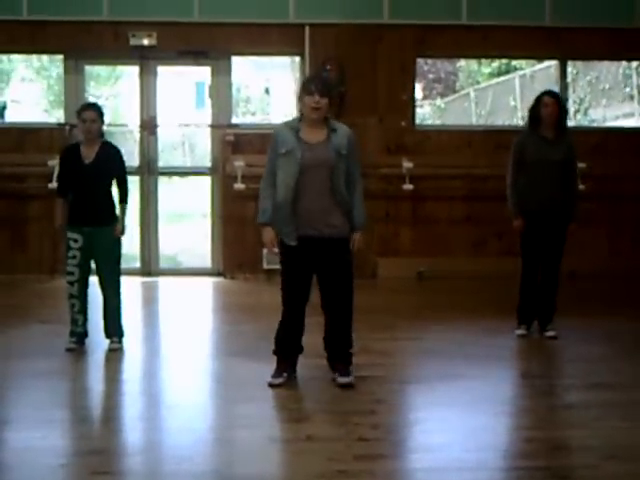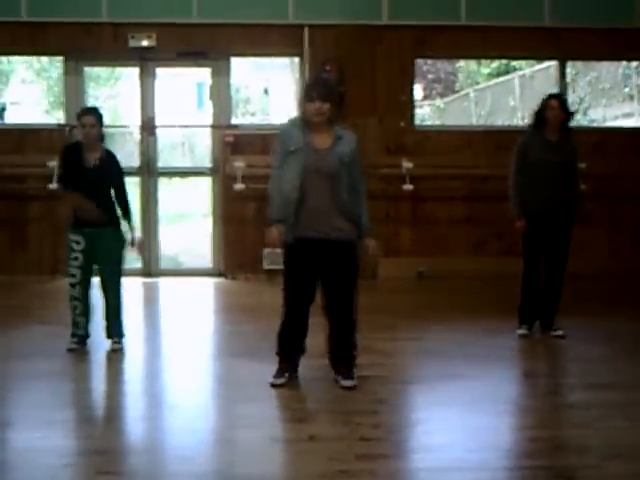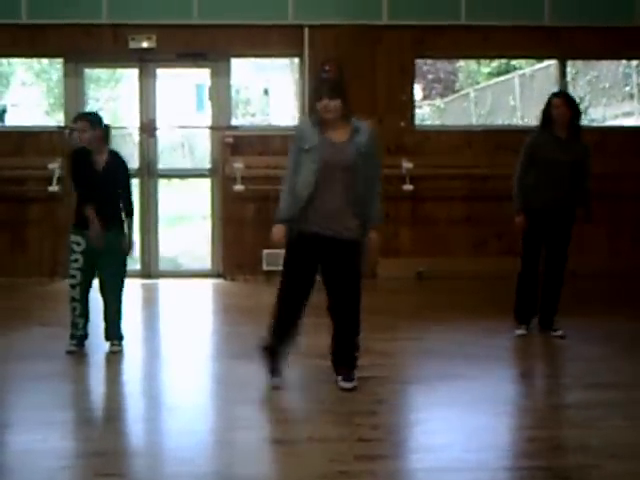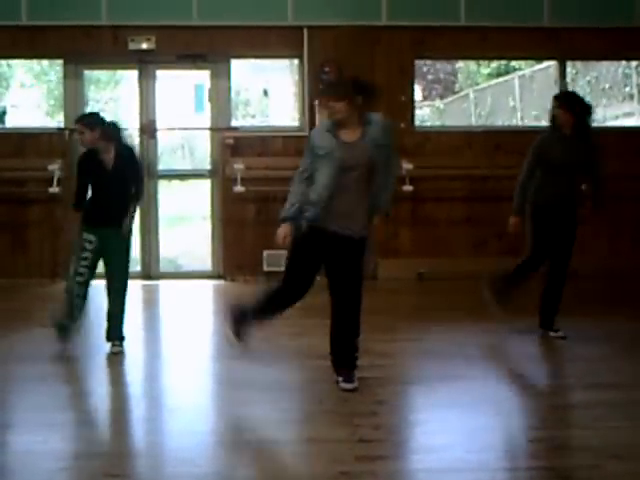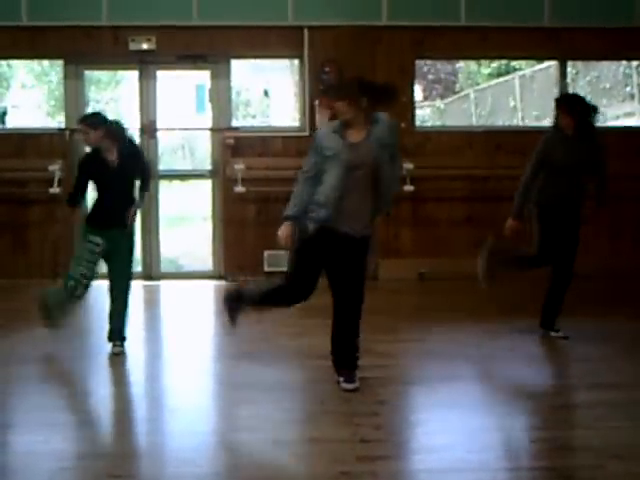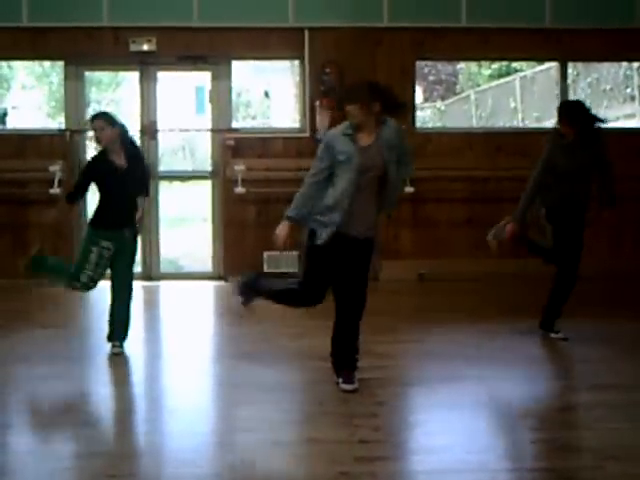
dt=0.1s
person 1, frame 1
left shoulder: (344, 137)
right shoulder: (283, 135)
left elbow: (354, 184)
right elbow: (269, 182)
left wrist: (357, 226)
right wrist: (267, 222)
left hip: (334, 232)
right hip: (294, 232)
left knee: (338, 300)
right knee: (293, 301)
left ankle: (340, 363)
right ankle: (286, 363)
person 1, frame 2
left shoulder: (347, 143)
right shoulder: (290, 133)
left elbow: (357, 188)
right elbow: (278, 180)
left wrist: (366, 232)
right wrist: (275, 221)
left hip: (339, 235)
right hip: (299, 233)
left knee: (341, 303)
right knee: (297, 300)
left ankle: (343, 364)
right ankle: (288, 363)
person 1, frame 3
left shoulder: (364, 134)
right shoulder: (306, 131)
left elbow: (372, 181)
right elbow: (292, 178)
left wrist: (371, 224)
right wrist: (281, 220)
left hip: (346, 233)
right hip: (305, 229)
left knee: (346, 302)
right knee: (292, 294)
left ankle: (345, 365)
right ankle: (274, 352)
person 1, frame 4
left shoulder: (379, 128)
right shoulder: (320, 135)
left elbow: (389, 171)
right elbow: (303, 178)
left wrist: (379, 209)
right wrist: (288, 219)
left hip: (354, 230)
right hip: (315, 223)
left knee: (348, 302)
right knee: (293, 286)
left ankle: (345, 365)
right ankle: (244, 316)
person 1, frame 5
left shoulder: (384, 126)
right shoulder: (326, 136)
left elbow: (393, 168)
right elbow: (307, 178)
left wrist: (381, 206)
right wrist: (290, 219)
left hip: (357, 230)
right hip: (321, 223)
left knee: (349, 302)
right knee: (298, 286)
left ankle: (346, 366)
right ankle: (240, 297)
person 1, frame 6
left shoulder: (391, 131)
right shoulder: (336, 138)
left elbow: (402, 168)
right elbow: (314, 180)
left wrist: (385, 205)
right wrist: (290, 218)
left hip: (362, 232)
right hip: (327, 226)
left knee: (352, 303)
right knee: (310, 291)
left ankle: (345, 367)
right ankle: (256, 285)
person 2, frame 1
left shoulder: (565, 143)
right shoulder: (524, 141)
left elbow: (572, 180)
right elbow: (513, 178)
left wrist: (571, 213)
right wrist: (516, 213)
left hip: (557, 213)
right hip: (531, 212)
left knee: (551, 267)
right knee: (530, 266)
left ankle: (546, 320)
right ankle: (524, 319)
person 2, frame 2
left shoulder: (568, 145)
right shoulder: (528, 142)
left elbow: (572, 181)
right elbow: (516, 179)
left wrist: (573, 213)
right wrist: (519, 213)
left hip: (560, 214)
right hip: (534, 213)
left knee: (557, 266)
right knee: (532, 266)
left ankle: (548, 320)
right ankle: (526, 319)
person 2, frame 3
left shoulder: (578, 144)
right shoulder: (538, 140)
left elbow: (583, 179)
right elbow: (521, 176)
left wrist: (585, 209)
right wrist: (520, 210)
left hip: (562, 212)
right hip: (536, 211)
left knee: (556, 266)
right knee: (530, 264)
left ankle: (548, 320)
right ankle: (523, 318)
person 2, frame 4
left shoulder: (586, 141)
right shoulder: (548, 139)
left elbow: (592, 174)
right elbow: (527, 174)
left wrist: (593, 195)
right wrist: (518, 211)
left hip: (568, 209)
right hip: (543, 206)
left knee: (561, 266)
right knee: (536, 258)
left ankle: (548, 321)
right ankle: (501, 288)
person 2, frame 5
left shoulder: (590, 141)
right shoulder: (551, 141)
left elbow: (598, 171)
right elbow: (530, 177)
left wrist: (599, 197)
right wrist: (516, 214)
left hip: (572, 209)
right hip: (548, 206)
left knee: (565, 268)
right knee: (545, 256)
left ankle: (548, 321)
right ankle: (495, 257)
person 2, frame 6
left shoulder: (593, 143)
right shoulder: (555, 146)
left elbow: (604, 173)
right elbow: (536, 183)
left wrist: (608, 201)
right wrist: (518, 218)
left hip: (578, 209)
right hip: (556, 206)
left knee: (570, 268)
right knee: (562, 256)
left ankle: (548, 322)
person 3, frame 1
left shoulder: (111, 152)
right shoulder: (69, 153)
left elbow: (122, 187)
right elbow: (62, 187)
left wrist: (121, 219)
right wrist: (61, 213)
left hip: (105, 225)
right hip: (77, 226)
left knee: (110, 281)
right knee: (75, 281)
left ankle: (114, 334)
right ankle: (77, 333)
person 3, frame 2
left shoulder: (109, 159)
right shoulder: (70, 153)
left elbow: (120, 196)
right elbow: (68, 185)
left wrist: (131, 230)
right wrist: (81, 204)
left hip: (108, 228)
right hip: (80, 229)
left knee: (111, 283)
right knee: (77, 282)
left ankle: (115, 334)
right ankle: (79, 334)
person 3, frame 3
left shoulder: (116, 161)
right shoulder: (79, 156)
left elbow: (126, 198)
right elbow: (82, 194)
left wrist: (128, 234)
right wrist: (93, 223)
left hip: (113, 230)
right hip: (83, 230)
left knee: (112, 285)
right knee: (77, 284)
left ankle: (114, 337)
right ankle: (77, 335)
person 3, frame 4
left shoulder: (126, 153)
right shoulder: (87, 161)
left elbow: (138, 187)
right elbow: (80, 195)
left wrist: (131, 213)
left hip: (119, 228)
right hip: (93, 228)
left knee: (117, 284)
right knee: (79, 279)
left ankle: (115, 336)
right ankle: (65, 325)
person 3, frame 5
left shoulder: (129, 149)
right shoulder: (89, 162)
left elbow: (144, 178)
right elbow: (76, 193)
left wrist: (136, 206)
left hip: (123, 229)
right hip: (97, 229)
left knee: (121, 284)
right knee: (80, 277)
left ankle: (117, 337)
right ankle: (51, 304)
person 3, frame 6
left shoulder: (133, 150)
right shoulder: (96, 163)
left elbow: (144, 182)
right elbow: (76, 191)
left wrist: (141, 208)
left hip: (128, 231)
right hip: (102, 230)
left knee: (123, 287)
right knee: (84, 279)
left ankle: (117, 337)
right ankle: (41, 263)
